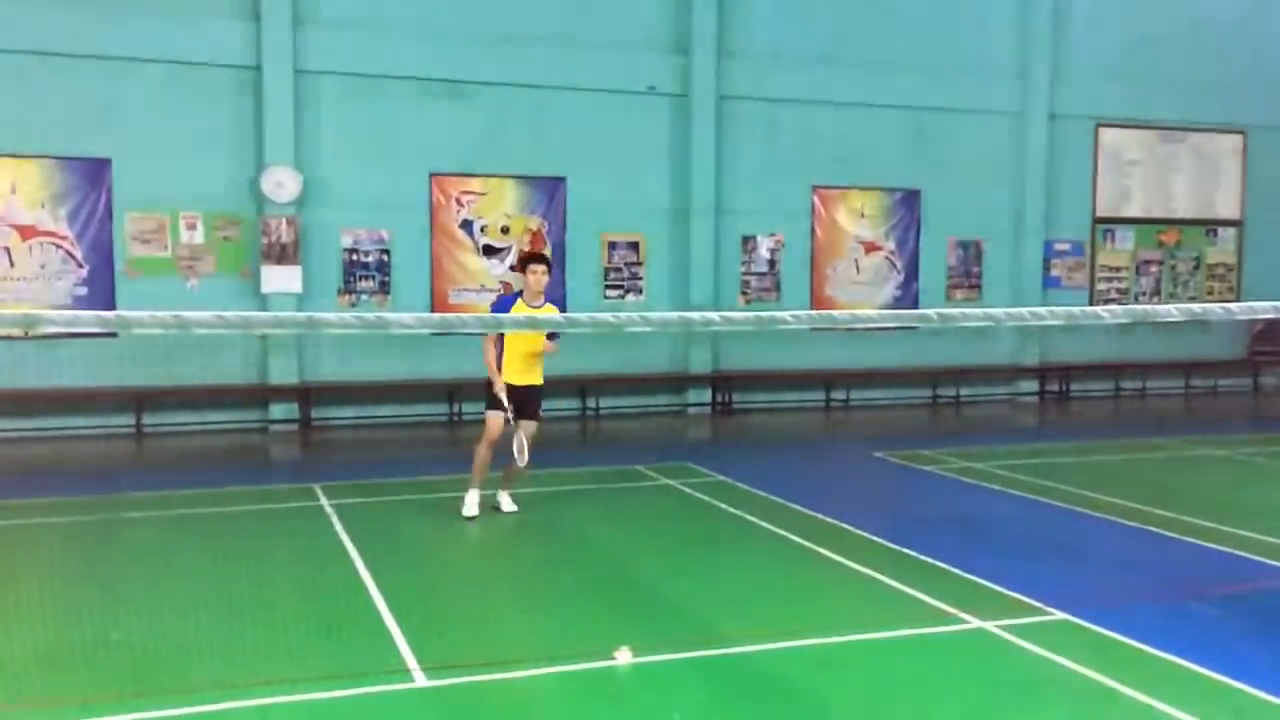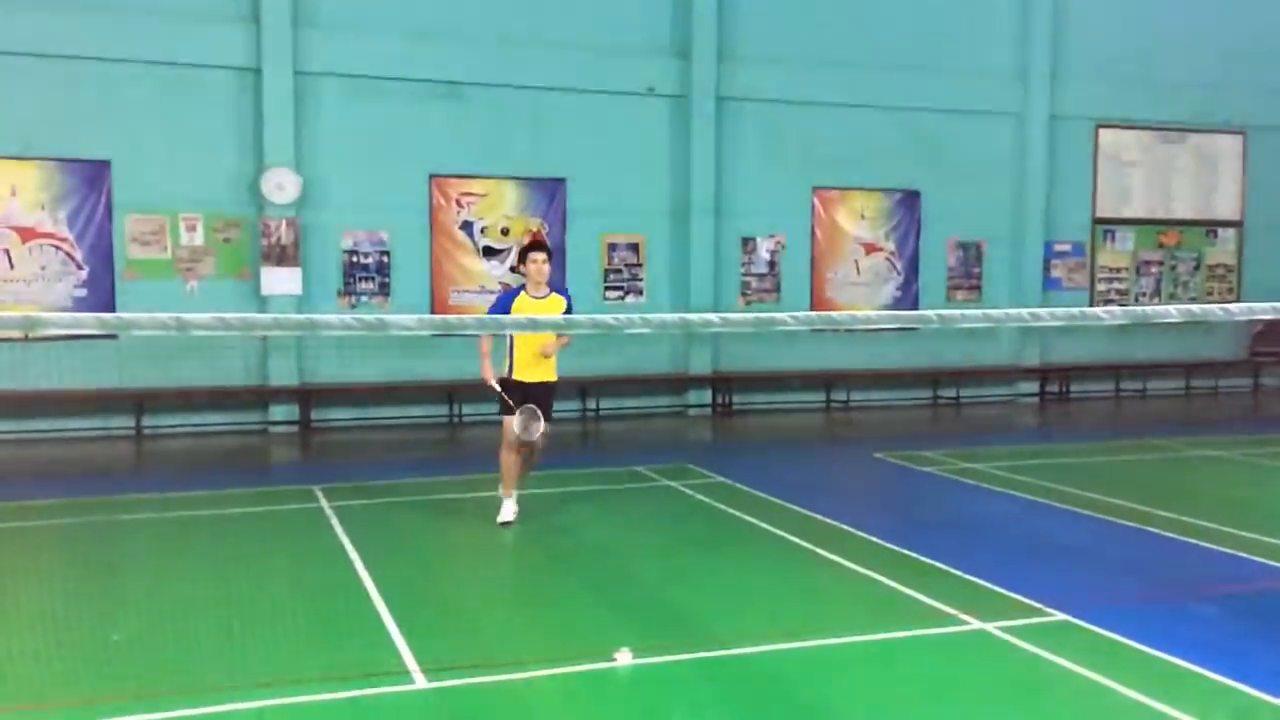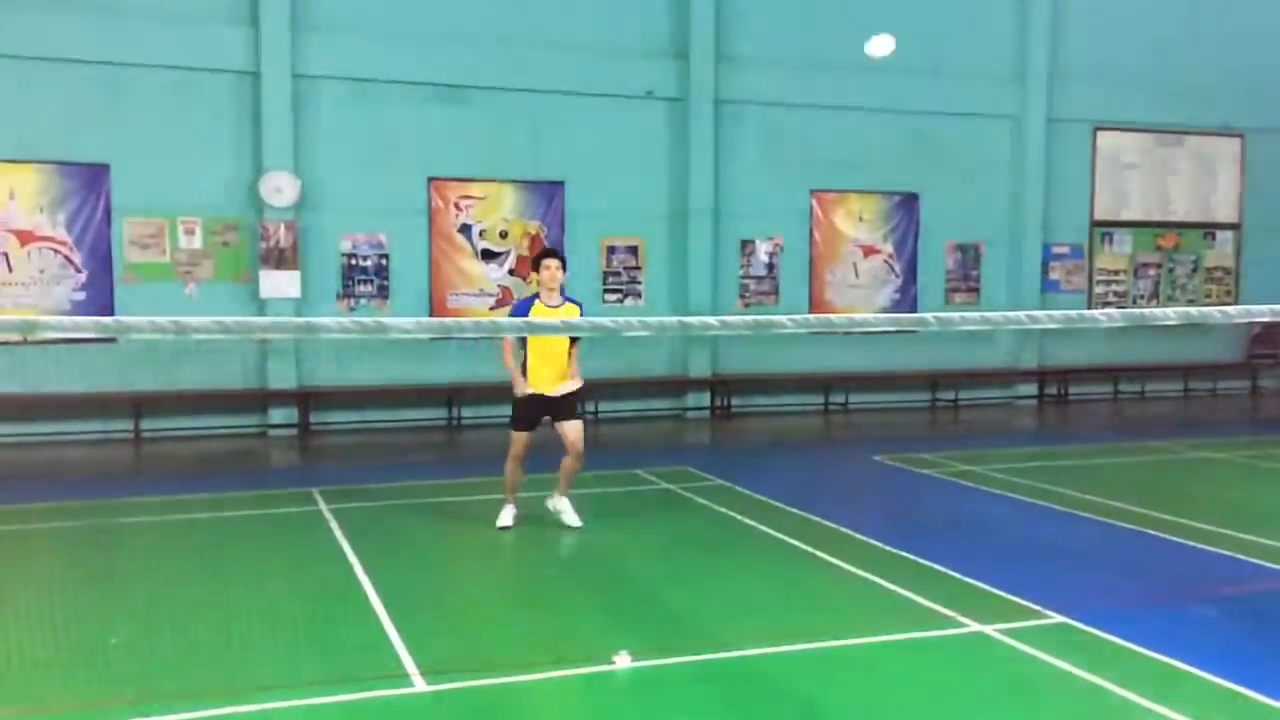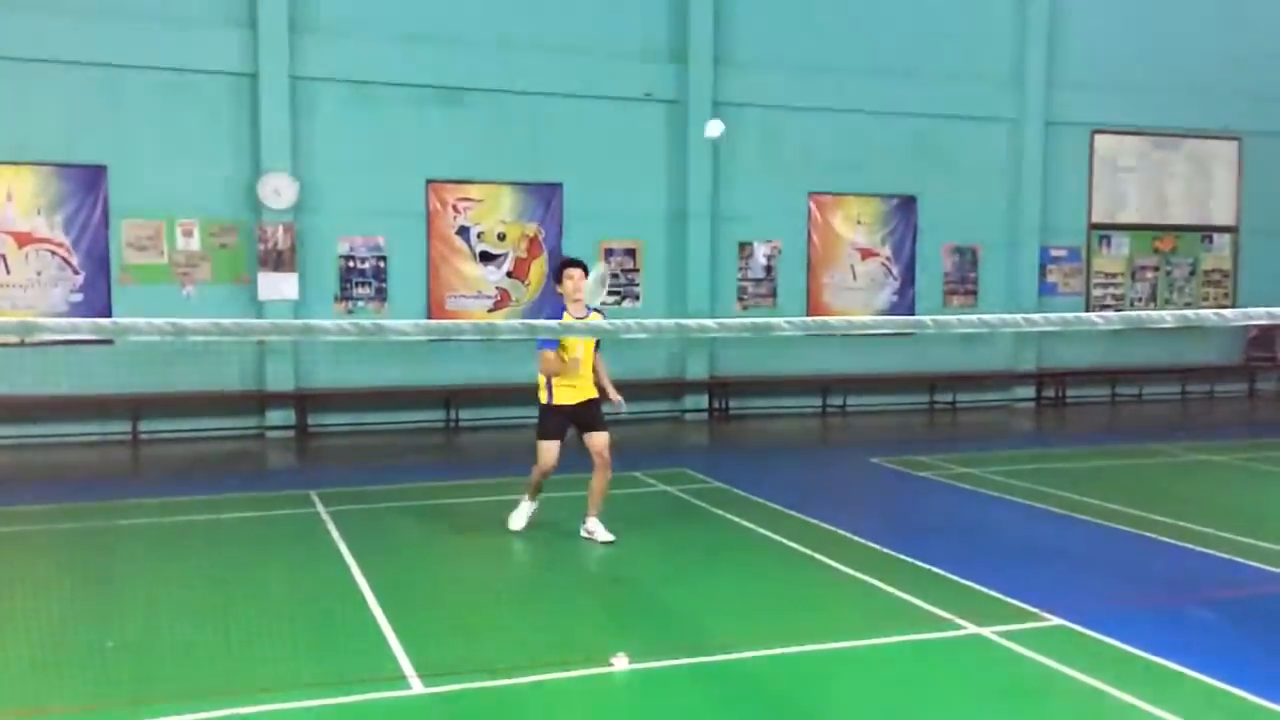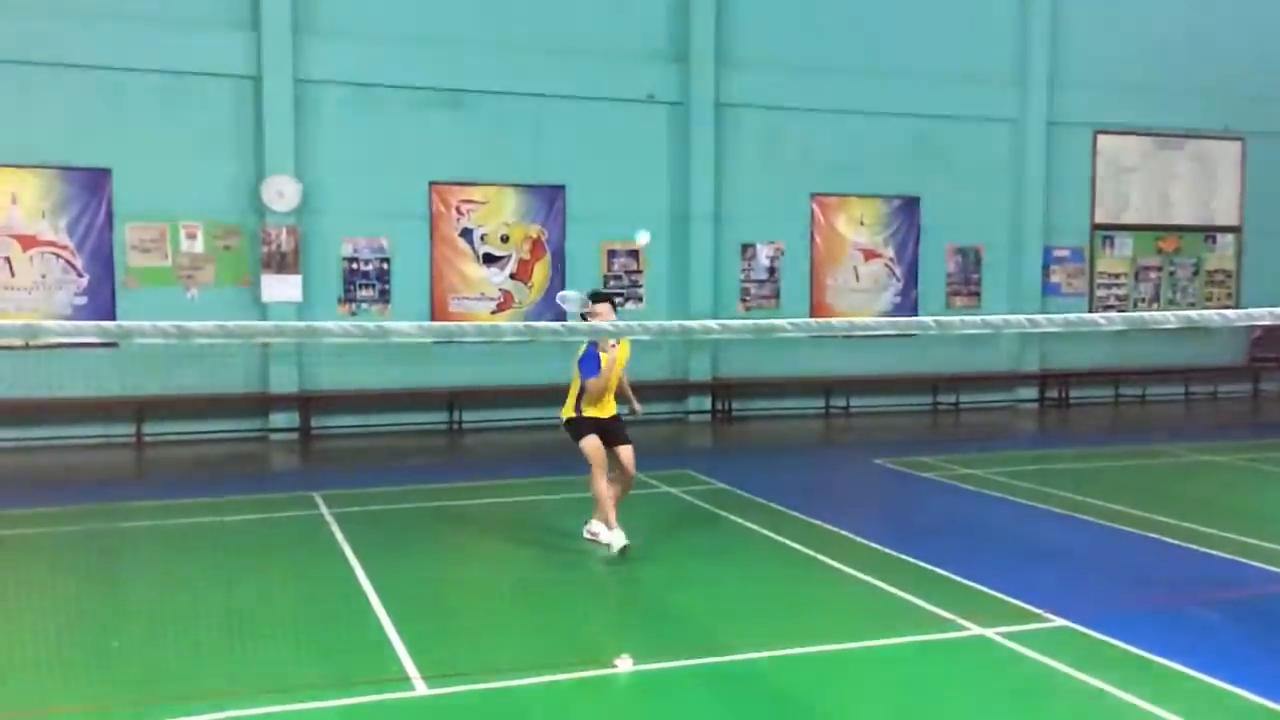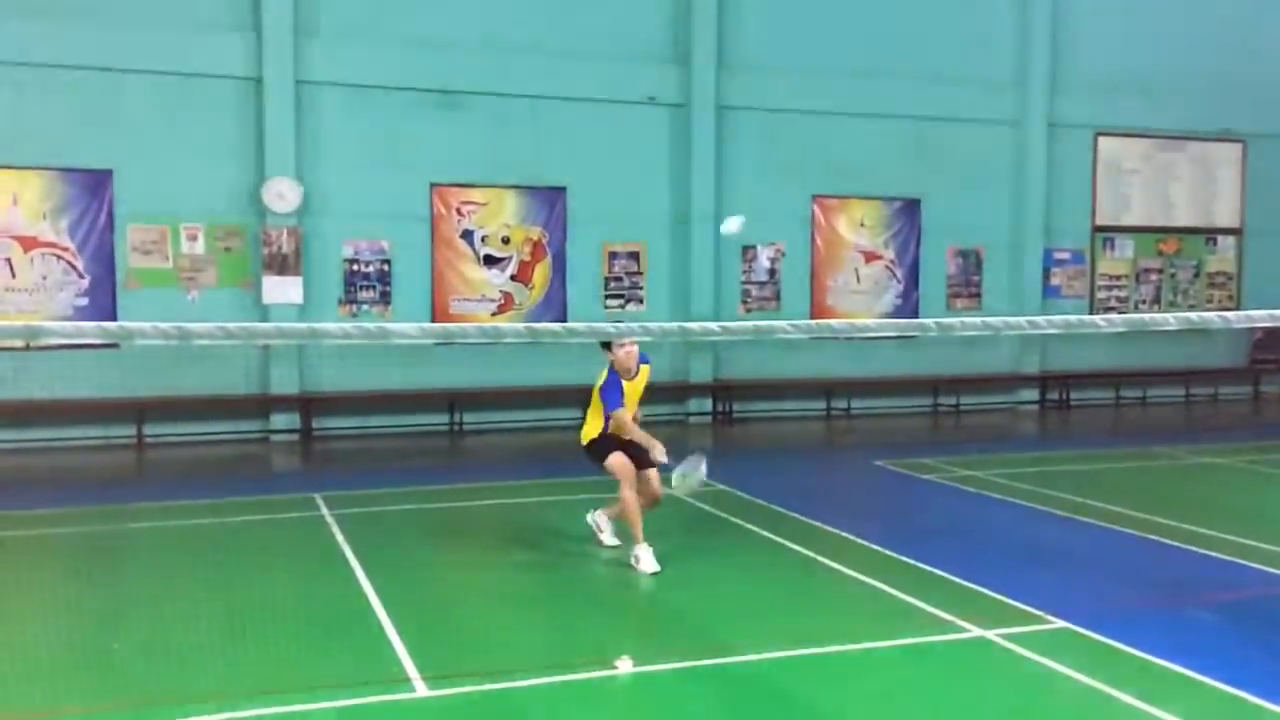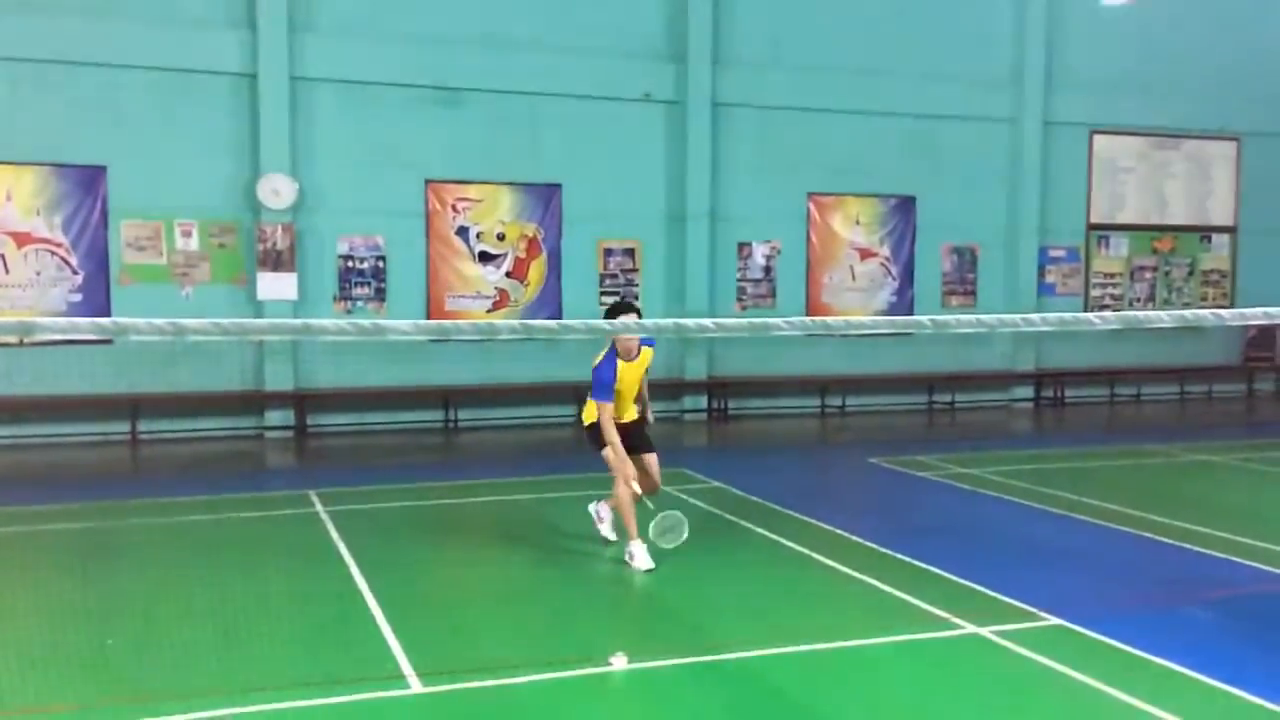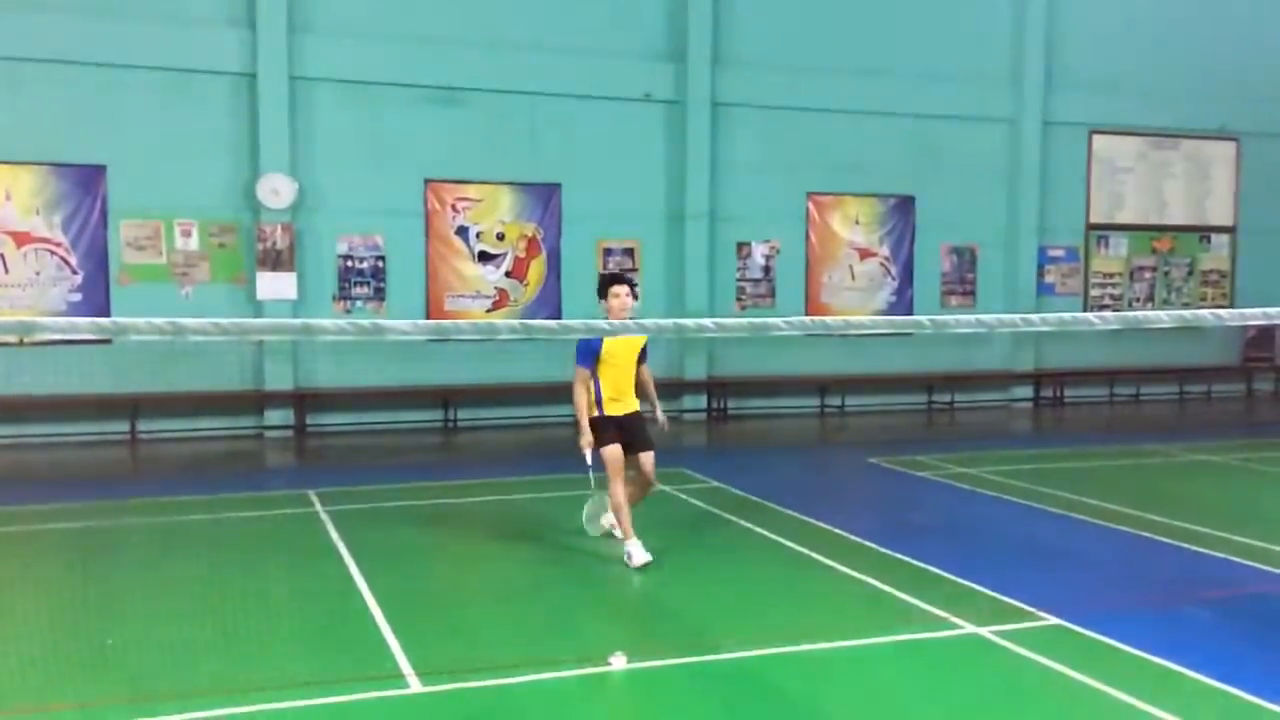
dt=0.2s
person 1, frame 1
left shoulder: (553, 311)
right shoulder: (505, 303)
right elbow: (489, 342)
left wrist: (549, 346)
right wrist: (495, 378)
left hip: (532, 384)
right hip: (502, 381)
left knee: (524, 441)
right knee: (491, 435)
left ankle: (503, 493)
right ankle: (474, 492)
person 1, frame 2
left shoulder: (562, 300)
right shoulder: (509, 298)
left elbow: (566, 335)
right elbow: (487, 330)
left wrist: (556, 345)
right wrist: (485, 362)
left hip: (545, 381)
right hip: (514, 379)
left knee: (535, 443)
right knee: (510, 439)
left ankle: (509, 486)
right ankle: (508, 500)
person 1, frame 3
left shoulder: (575, 309)
right shoulder: (524, 308)
right elbow: (507, 346)
left wrist: (575, 370)
right wrist: (517, 379)
left hip: (563, 391)
right hip: (529, 391)
left knee: (576, 448)
right knee: (516, 453)
left ankle: (560, 498)
right ankle: (509, 505)
person 1, frame 4
left shoulder: (598, 318)
right shoulder: (553, 321)
right elbow: (545, 367)
left wrist: (609, 388)
right wrist: (567, 367)
left hip: (587, 399)
right hip: (556, 401)
left knee: (603, 458)
right knee: (547, 465)
left ankle: (591, 522)
right ankle: (529, 501)
person 1, frame 5
left shoulder: (624, 341)
right shoulder: (589, 353)
right elbow: (594, 394)
left wrist: (632, 400)
right wrist: (609, 364)
left hip: (608, 414)
right hip: (580, 415)
left knee: (628, 471)
right knee: (600, 460)
left ankle: (596, 524)
right ankle: (614, 531)
person 1, frame 6
left shoulder: (644, 364)
right shoulder: (609, 385)
right elbow: (625, 424)
right wrist: (651, 443)
left hip: (627, 436)
right hip: (599, 437)
left knee: (654, 492)
right knee: (627, 476)
left ankle: (602, 517)
right ankle: (640, 549)
person 1, frame 7
left shoulder: (648, 346)
right shoulder: (605, 368)
right elbow: (607, 420)
left wrist: (646, 407)
right wrist: (624, 461)
left hip: (630, 418)
right hip: (601, 420)
left knee: (653, 480)
right knee: (624, 472)
left ankle: (604, 507)
right ankle: (634, 545)
person 1, frame 8
left shoulder: (642, 332)
right shoulder: (592, 340)
right elbow: (580, 384)
left wrist: (656, 406)
right wrist: (584, 429)
left hip: (630, 411)
right hip: (600, 413)
left knee: (648, 476)
right knee: (616, 468)
left ankle: (614, 514)
right ankle: (631, 543)
